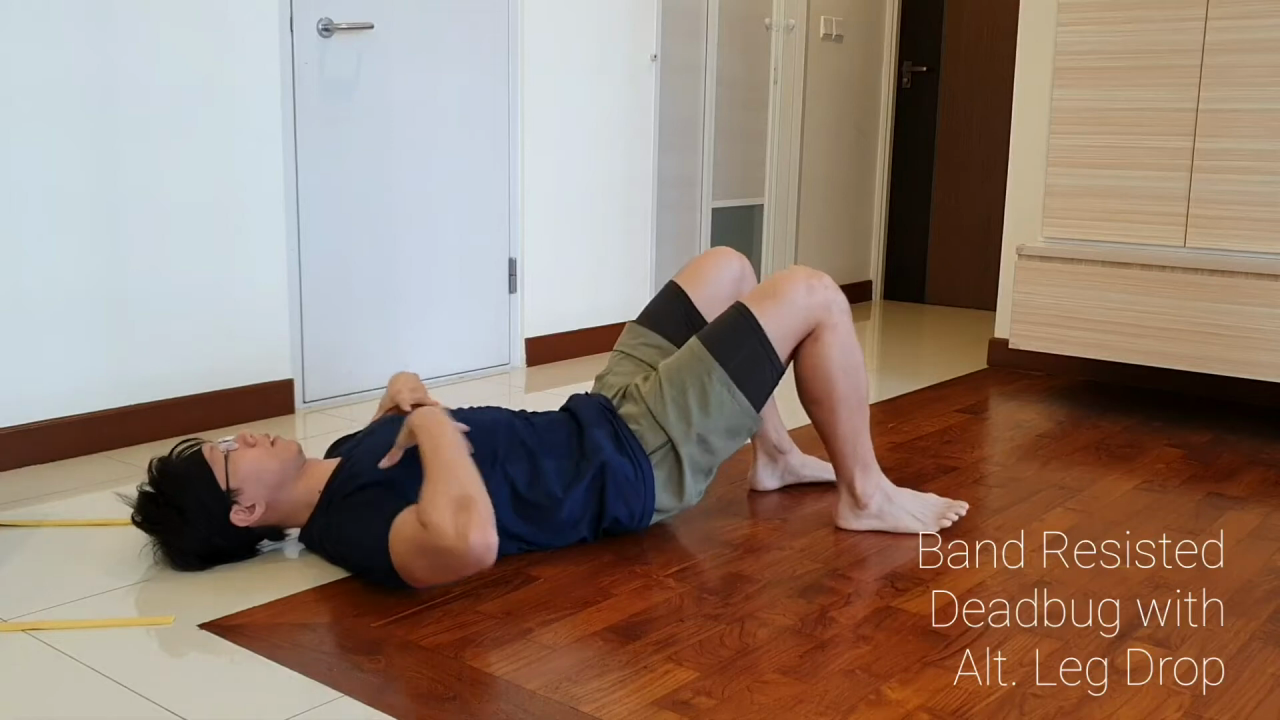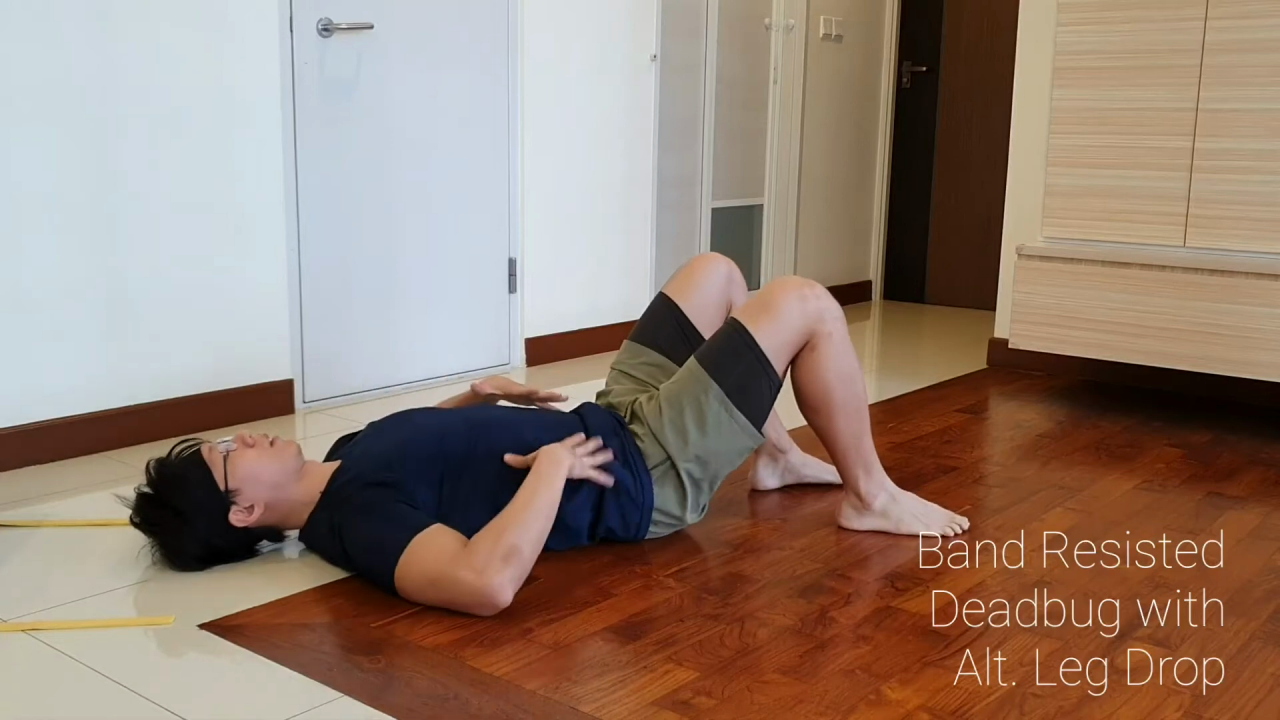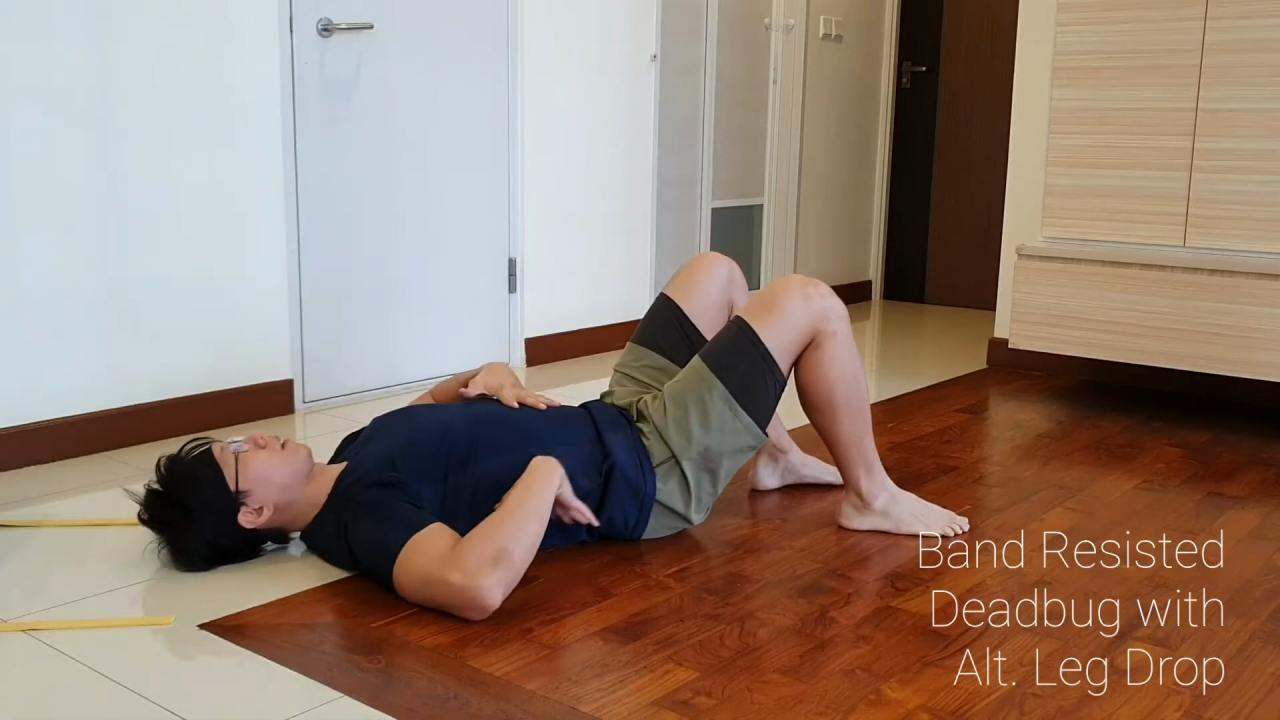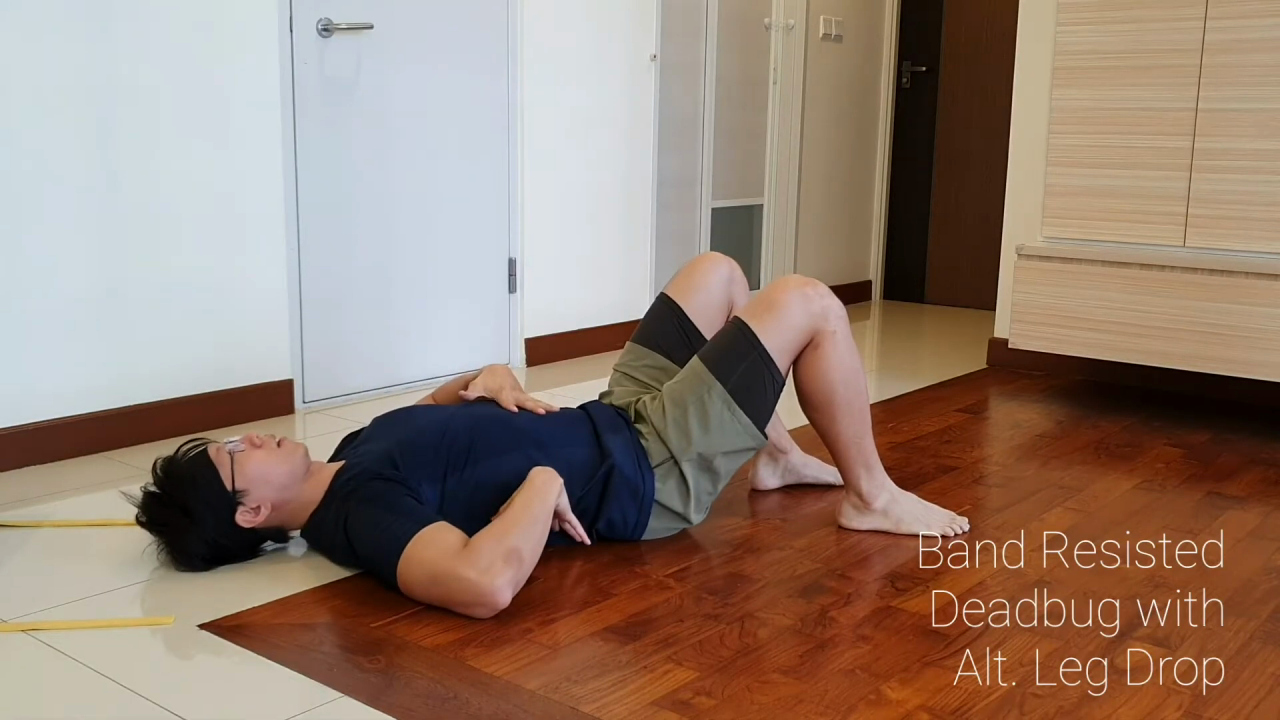
dt=0.4s
person 1, frame 1
left shoulder: (342, 466)
right shoulder: (356, 522)
right elbow: (471, 540)
left wrist: (399, 397)
right wrist: (429, 421)
left hip: (601, 417)
right hip: (639, 460)
left knee: (728, 264)
right knee: (814, 295)
left ankle: (775, 453)
right ankle: (866, 495)
person 1, frame 2
left shoulder: (345, 461)
right shoulder: (356, 522)
right elbow: (489, 581)
left wrist: (481, 394)
right wrist: (551, 467)
left hip: (610, 421)
right hip: (644, 471)
left knee: (716, 272)
right knee: (806, 304)
left ankle: (776, 455)
right ankle: (872, 497)
person 1, frame 3
left shoulder: (354, 456)
right shoulder: (362, 519)
left elbow: (423, 420)
right elbow: (475, 585)
left wrist: (482, 377)
right wrist: (543, 475)
left hip: (614, 419)
right hip: (650, 471)
left knee: (716, 272)
right knee: (811, 301)
left ankle: (777, 455)
right ankle: (872, 496)
person 1, frame 4
left shoulder: (354, 455)
right shoulder: (362, 512)
right elbow: (485, 584)
left wrist: (483, 381)
right wrist: (543, 479)
left hip: (614, 418)
right hip: (652, 470)
left knee: (717, 271)
right knee: (811, 302)
left ankle: (777, 455)
right ankle: (872, 496)
